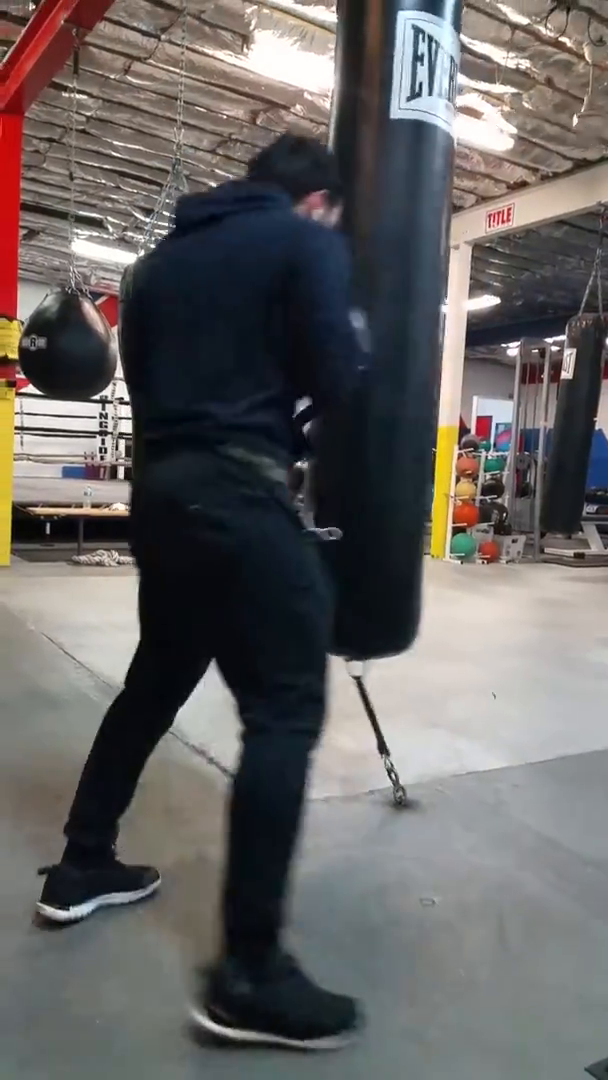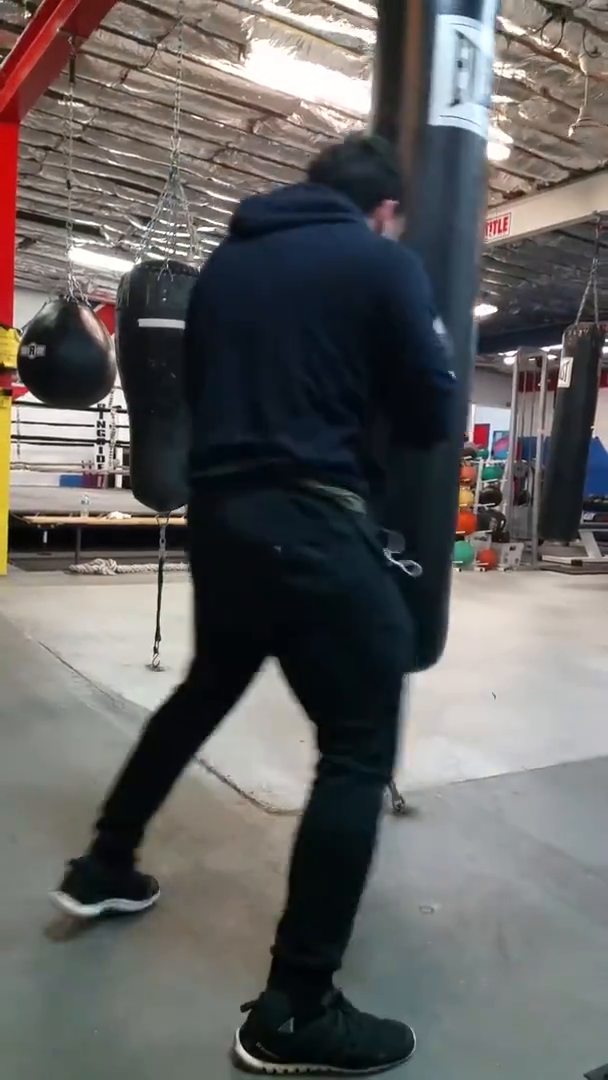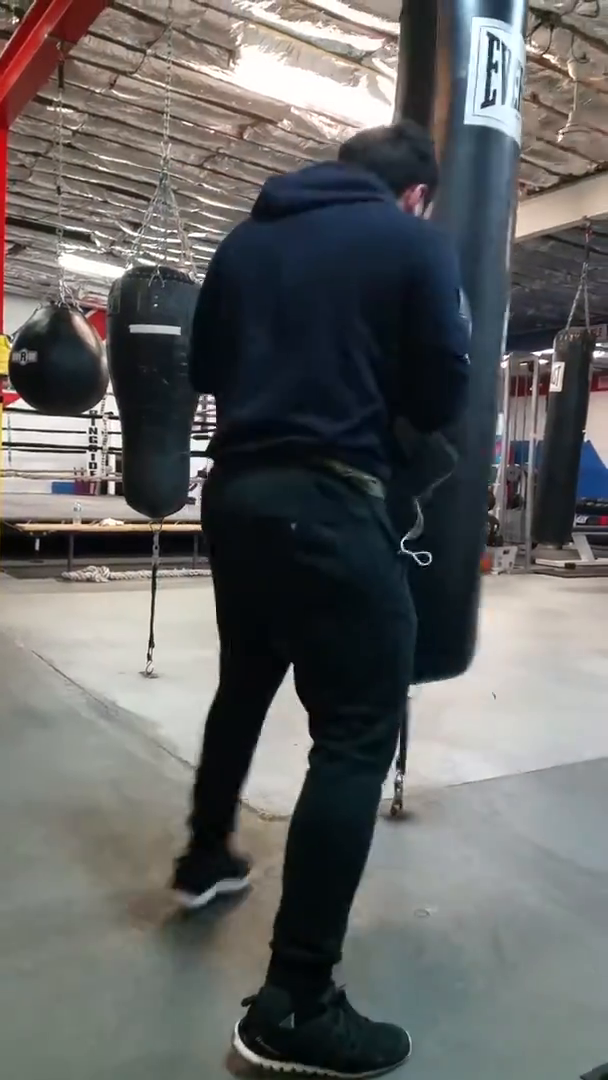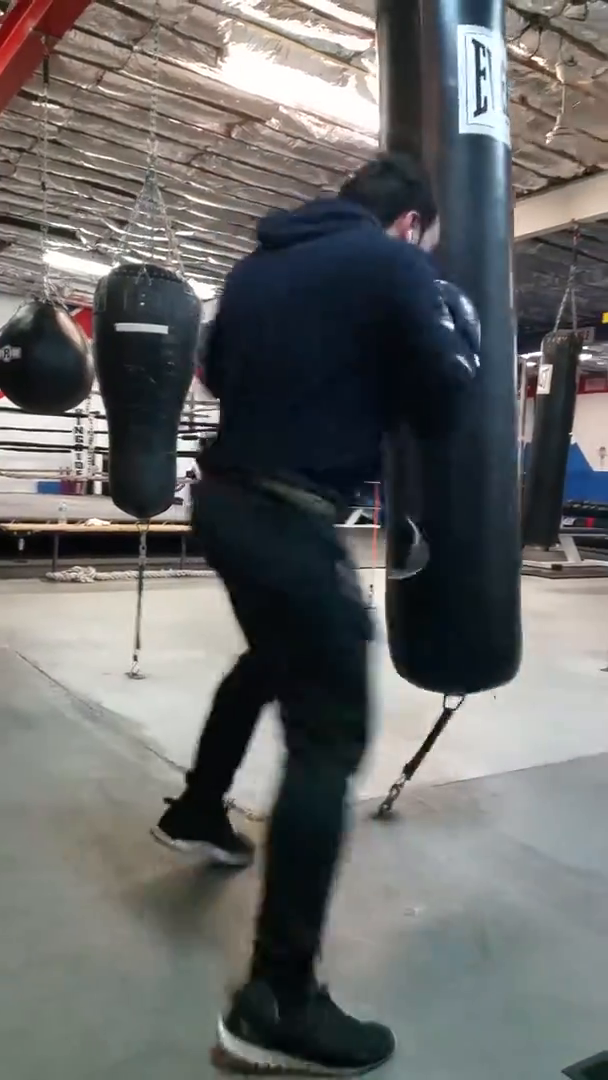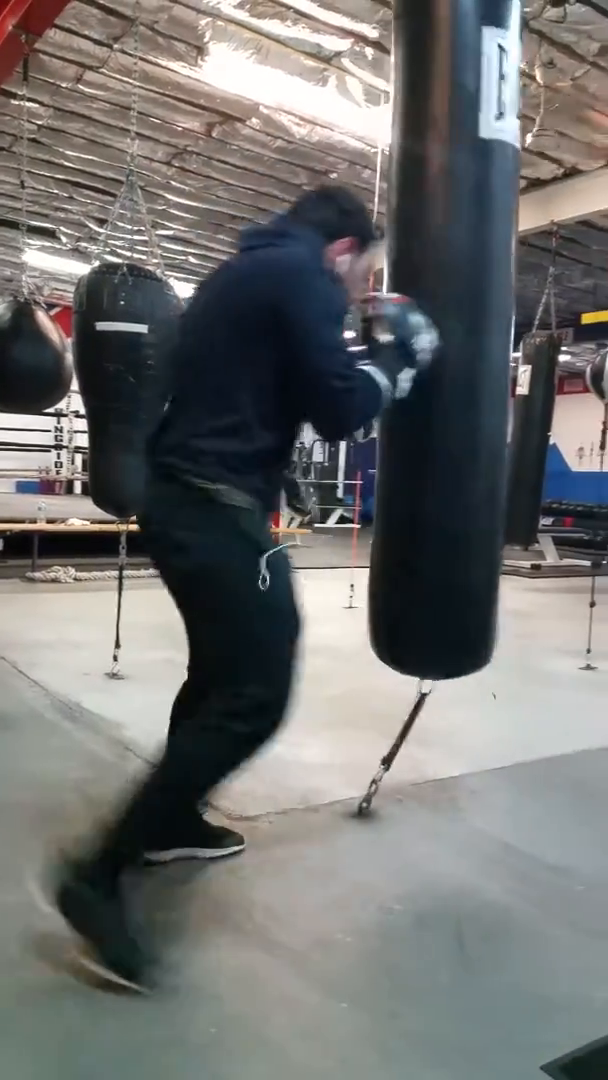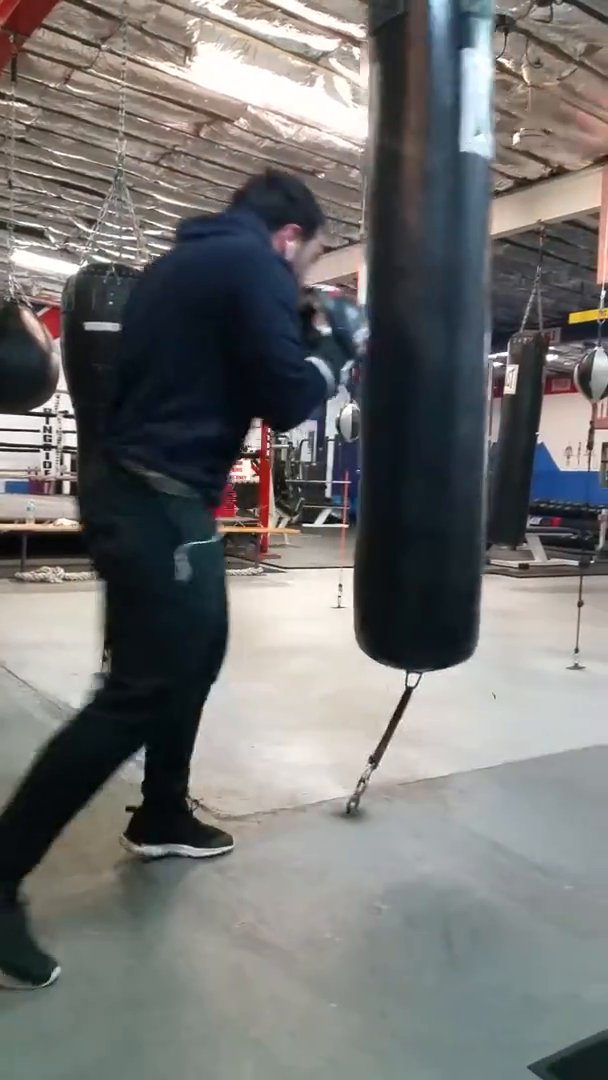
dt=0.2s
person 1, frame 1
left shoulder: (167, 254)
right shoulder: (306, 246)
right elbow: (331, 381)
right wrist: (341, 331)
left hip: (160, 484)
right hip: (237, 493)
left knee: (158, 675)
right knee: (286, 709)
left ankle: (81, 866)
right ankle: (248, 974)
person 1, frame 2
left shoulder: (225, 260)
right shoulder: (384, 265)
right elbow: (426, 420)
right wrist: (416, 347)
left hip: (219, 512)
right hip: (312, 524)
left knee: (209, 688)
right knee: (360, 750)
left ankle: (102, 868)
person 1, frame 3
left shoulder: (247, 238)
right shoulder: (413, 242)
left elbow: (206, 369)
right elbow: (440, 402)
left hip: (233, 492)
right hip: (327, 503)
left knee: (245, 678)
right knee: (356, 739)
left ankle: (204, 858)
person 1, frame 4
left shoulder: (257, 266)
right shoulder: (393, 267)
right elbow: (439, 404)
right wrist: (456, 333)
left hip: (224, 501)
right hip: (288, 521)
left knee: (271, 662)
right knee: (328, 737)
left ankle: (197, 811)
right ankle: (278, 999)
person 1, frame 5
left shoulder: (238, 277)
right shoulder: (301, 279)
right elbow: (339, 408)
left wrist: (360, 354)
right wrist: (396, 360)
left hip: (183, 499)
right hip: (220, 514)
left knee: (222, 670)
right knee: (249, 702)
left ankle: (170, 821)
right ankle: (98, 878)
person 1, frame 6
left shoulder: (178, 265)
right shoulder: (255, 267)
right elbow: (288, 399)
left wrist: (300, 337)
right wrist: (330, 346)
left hip: (136, 489)
right hip: (158, 503)
left knee: (191, 652)
right knee: (141, 692)
left ankle: (161, 817)
